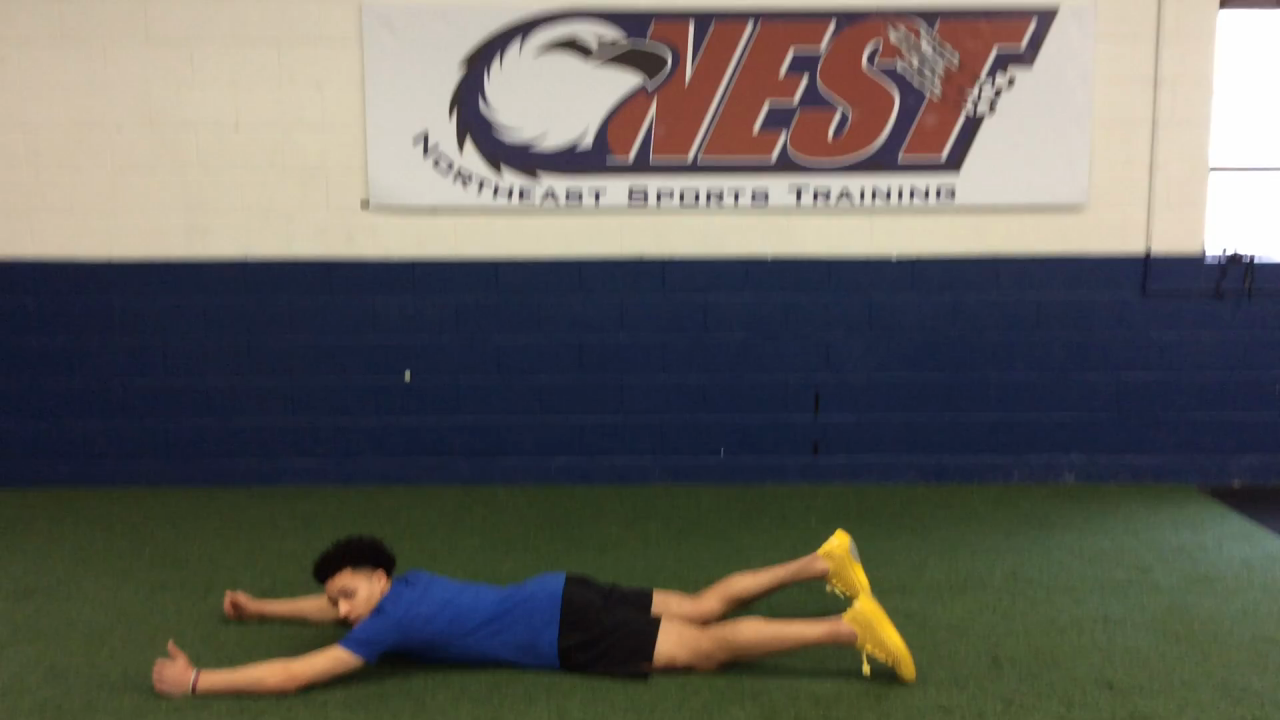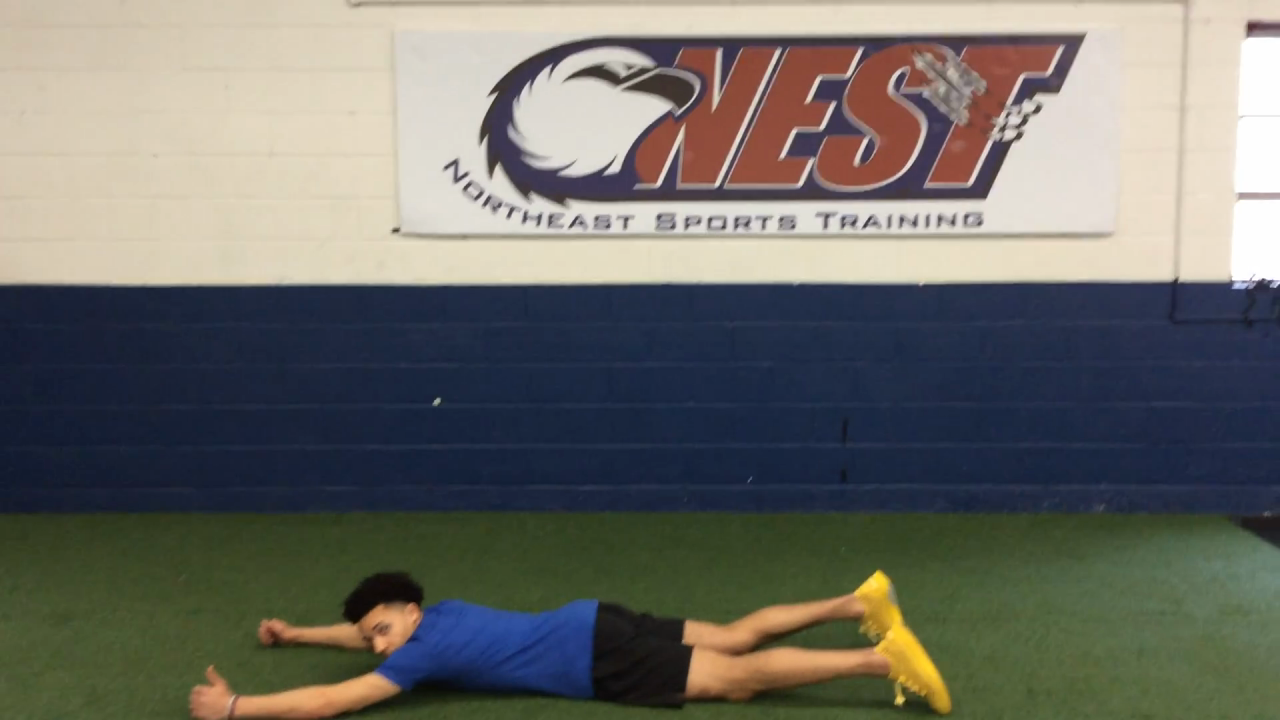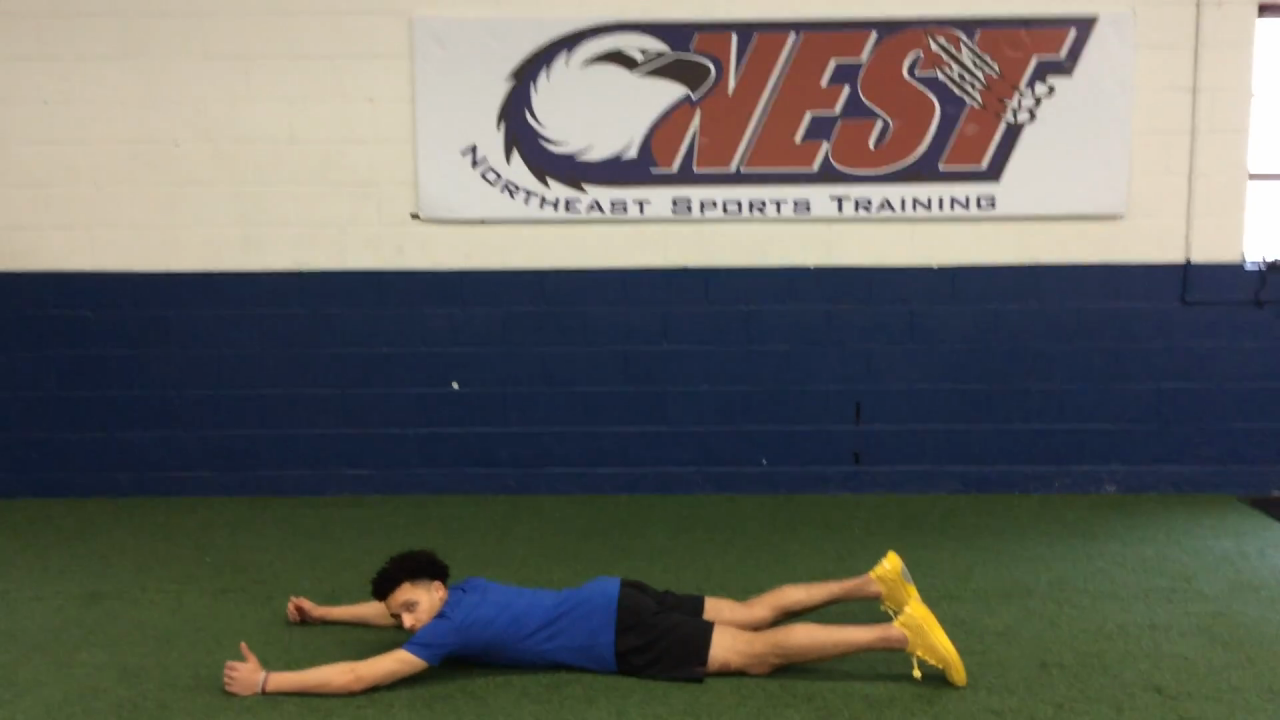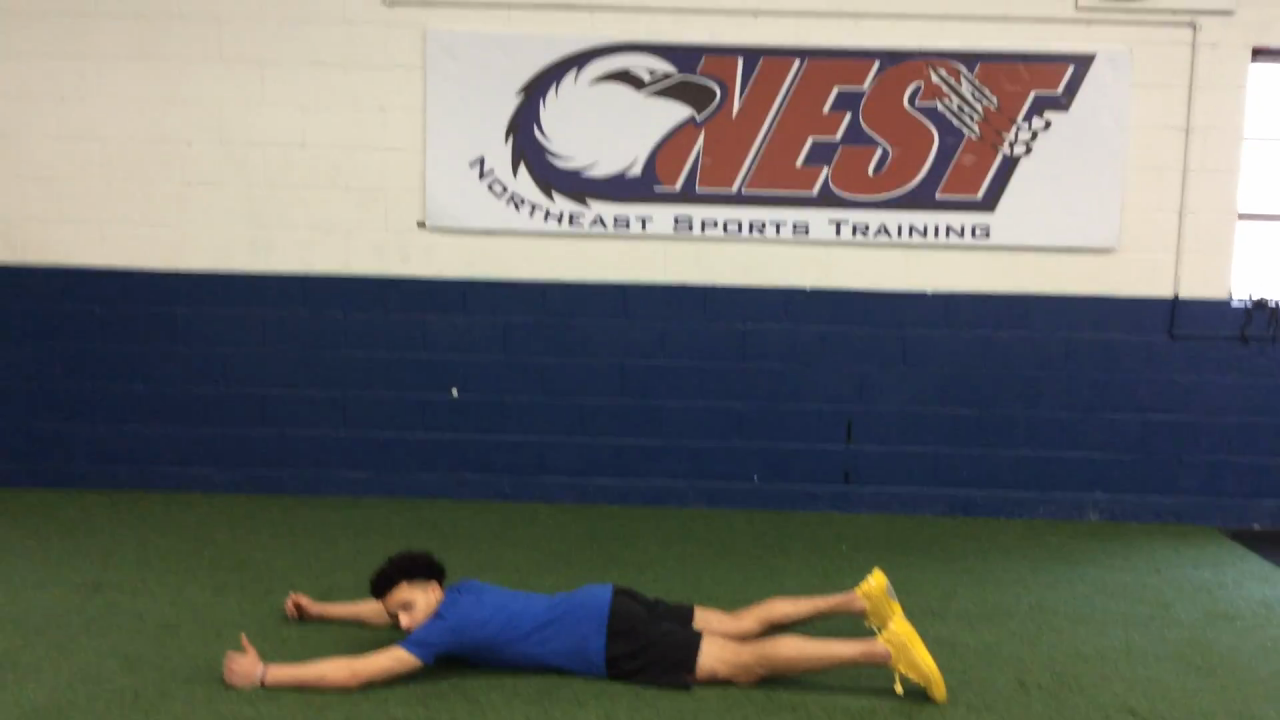
dt=0.5s
person 1, frame 1
left shoulder: (392, 621)
right shoulder: (402, 586)
left elbow: (291, 677)
right elbow: (337, 605)
left wrist: (197, 682)
right wrist: (261, 607)
left hip: (567, 632)
right hip: (563, 599)
left knee: (705, 649)
right knee: (702, 605)
left ankle: (847, 626)
right ankle: (821, 562)
person 1, frame 2
left shoulder: (424, 651)
right shoulder: (436, 615)
right elbow: (370, 632)
right wrist: (296, 633)
right hip: (595, 627)
right knee: (735, 639)
right ankle: (858, 603)
person 1, frame 3
left shoulder: (451, 626)
right shoulder: (462, 592)
left elbow: (356, 679)
right elbow: (393, 608)
left wrist: (267, 683)
right wrist: (324, 612)
left hip: (621, 636)
right hip: (616, 604)
left knee: (756, 653)
right knee: (753, 612)
left ankle: (898, 632)
right ankle: (874, 581)
person 1, frame 4
left shoulder: (445, 626)
right shoulder: (456, 594)
left elbow: (353, 673)
right elbow: (390, 607)
left wrist: (265, 674)
right wrist: (320, 609)
left hip: (610, 642)
right hip: (607, 609)
left knee: (743, 664)
right knee: (740, 626)
left ankle: (881, 648)
right ankle: (859, 599)
